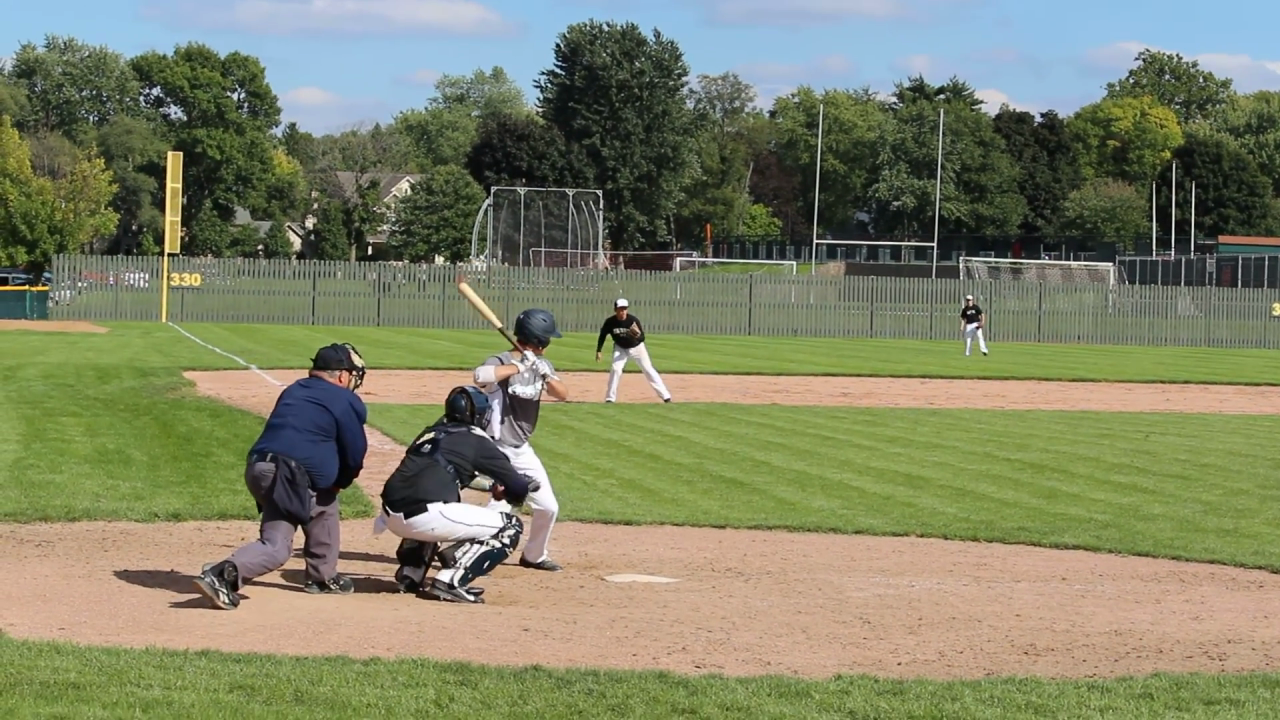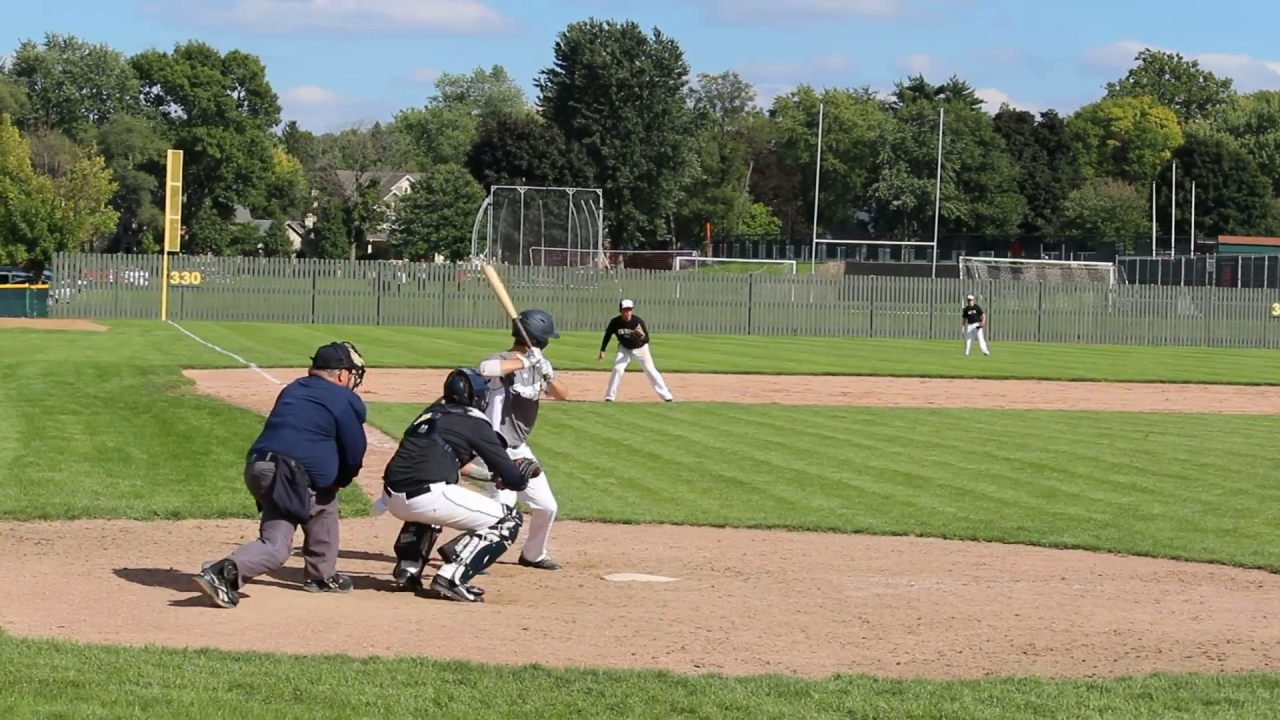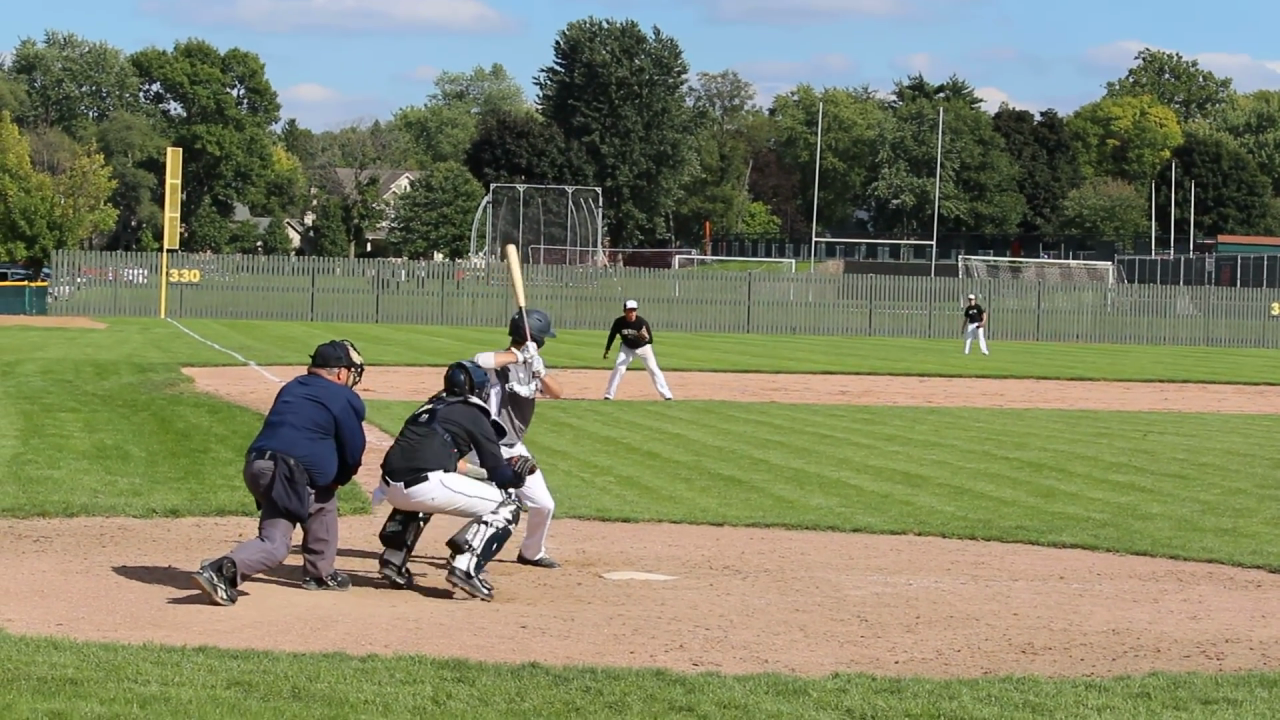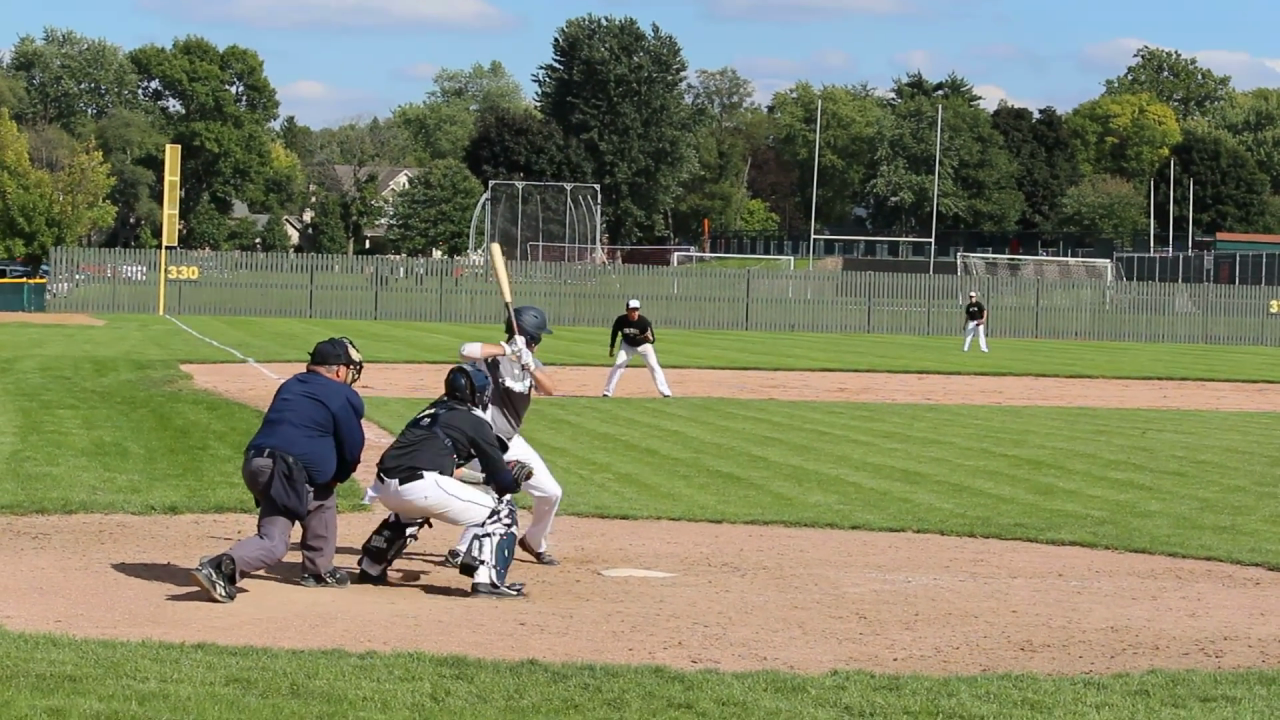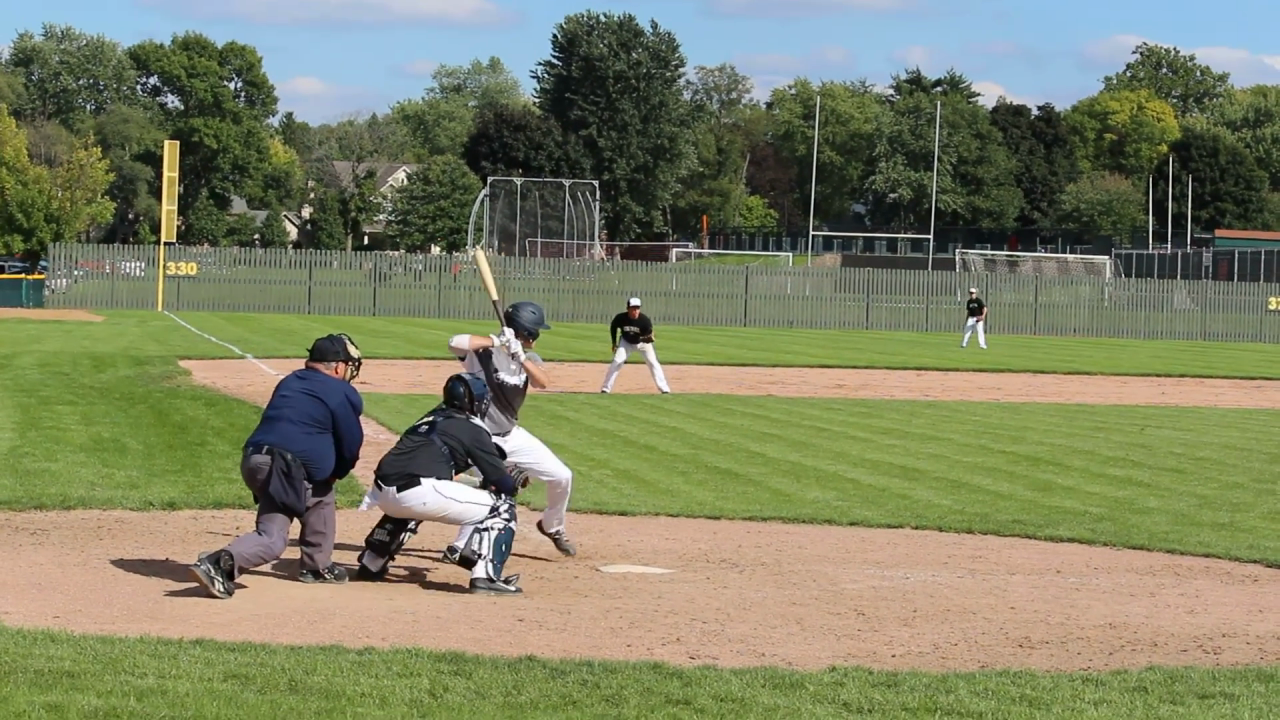
dt=0.1s
person 1, frame 1
left shoulder: (293, 391)
right shoulder: (347, 402)
right elbow: (354, 456)
left wrist: (330, 482)
right wrist: (339, 483)
left hip: (260, 468)
right hip: (287, 477)
left knee: (324, 503)
right knee: (276, 547)
left ankle: (322, 577)
right ankle: (221, 576)
person 1, frame 2
left shoulder: (292, 389)
right shoulder: (346, 401)
right elbow: (354, 455)
left wrist: (330, 482)
right wrist: (338, 482)
left hip: (259, 467)
right hip: (287, 476)
left knee: (324, 502)
right knee: (275, 546)
left ankle: (322, 575)
right ankle: (221, 574)
person 1, frame 3
left shoulder: (291, 388)
right shoulder: (346, 399)
right elbow: (353, 453)
left wrist: (329, 480)
right wrist: (338, 480)
left hip: (259, 465)
right hip: (285, 475)
left knee: (323, 500)
right knee: (274, 544)
left ankle: (320, 573)
right ankle: (220, 572)
person 1, frame 4
left shoulder: (290, 385)
right shoulder: (344, 397)
right elbow: (351, 450)
left wrist: (328, 478)
right wrist: (336, 477)
left hip: (257, 463)
right hip: (286, 472)
left knee: (323, 498)
right knee: (274, 543)
left ankle: (319, 570)
right ankle: (219, 568)
person 1, frame 5
left shoulder: (289, 382)
right shoulder: (343, 394)
right elbow: (350, 447)
left wrist: (327, 473)
right wrist: (335, 473)
left hip: (255, 459)
right hip: (284, 469)
left knee: (321, 494)
right knee: (272, 539)
left ankle: (317, 566)
right ankle: (218, 564)
person 2, frame 1
left shoulder: (540, 364)
right shoulder: (500, 361)
left elbow: (563, 394)
right elbow: (480, 377)
left wrist: (546, 375)
right wrist: (520, 366)
left hip: (522, 449)
right hip: (494, 448)
left knee: (547, 506)
right knee: (502, 506)
left ankle: (533, 555)
right ankle: (456, 552)
person 2, frame 2
left shoulder: (538, 366)
right shoulder: (503, 364)
left elbow: (562, 394)
right elbow: (484, 369)
left wrist: (548, 375)
right wrist: (525, 361)
left hip: (519, 450)
left knee: (546, 506)
right knee: (504, 505)
left ankle: (533, 554)
person 2, frame 3
left shoulder: (532, 364)
right shoulder: (500, 362)
left elbow: (556, 393)
right elbow: (479, 361)
left wrist: (540, 372)
right wrist: (519, 355)
left hip: (515, 448)
left knee: (544, 505)
left ankle: (531, 552)
person 2, frame 4
left shoulder: (531, 363)
right shoulder: (489, 359)
left elbow: (550, 389)
right elbow: (466, 351)
left wrist: (529, 367)
right wrist: (508, 351)
left hip: (510, 442)
left knee: (550, 492)
left ankle: (533, 543)
right ankle: (460, 552)
person 2, frame 5
left shoulder: (530, 358)
right shoulder: (484, 353)
left elbow: (543, 382)
right elbow: (456, 343)
left wrist: (521, 357)
right wrist: (496, 340)
left hip: (514, 435)
left knee: (562, 477)
left ankle: (552, 526)
right ankle: (459, 548)
person 3, frame 1
left shoulder: (430, 433)
right shoulder: (478, 442)
right elbow: (517, 487)
left hip: (392, 515)
right hip: (423, 516)
right knee: (509, 528)
left ankle: (410, 574)
right ankle: (450, 581)
person 3, frame 2
left shoulder: (430, 414)
right shoulder: (476, 424)
right elbow: (510, 476)
right wrist: (520, 476)
left hip: (394, 497)
right hip: (428, 496)
right knee: (506, 520)
left ankle: (407, 572)
right ankle: (451, 579)
person 3, frame 3
left shoulder: (429, 407)
right shoulder: (475, 413)
right elbow: (501, 475)
right wrist: (517, 475)
left hip: (392, 485)
right hip: (427, 484)
right knee: (506, 507)
left ankle: (393, 562)
right ankle: (465, 568)
person 3, frame 4
left shoulder: (431, 412)
right shoulder: (476, 422)
right elbow: (503, 481)
right wrist: (515, 480)
left hip: (386, 484)
right hip: (422, 485)
left knee: (409, 515)
right knee: (501, 513)
left ankle: (371, 569)
right ankle: (488, 581)
person 3, frame 5
left shoulder: (430, 419)
right shoulder: (473, 430)
right elbow: (505, 486)
left wrist: (486, 483)
right wrist: (511, 485)
left hip: (384, 491)
right hip: (419, 491)
right knee: (501, 510)
left ankle: (370, 566)
right ankle: (485, 577)
